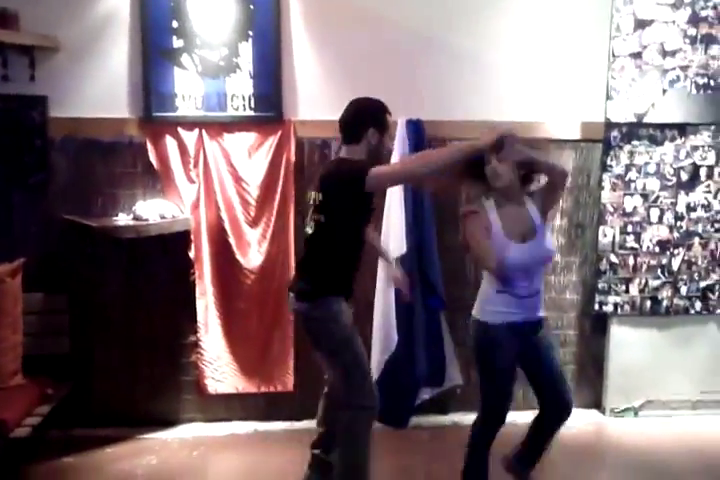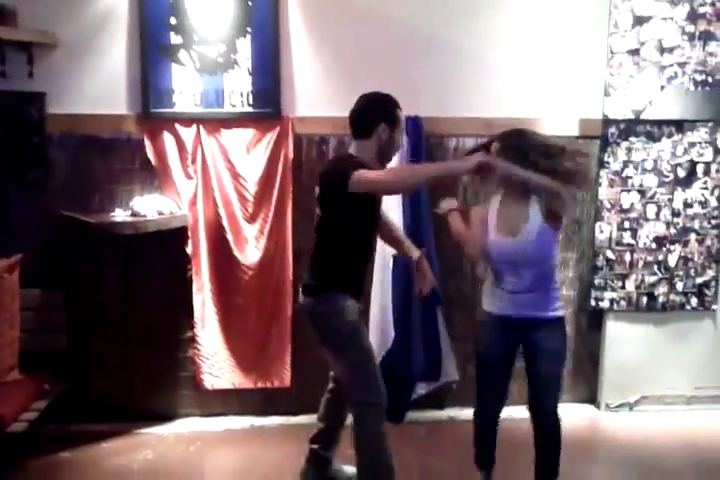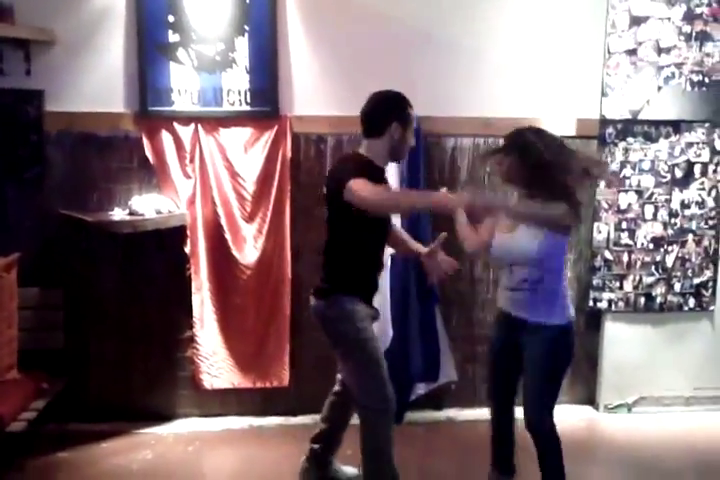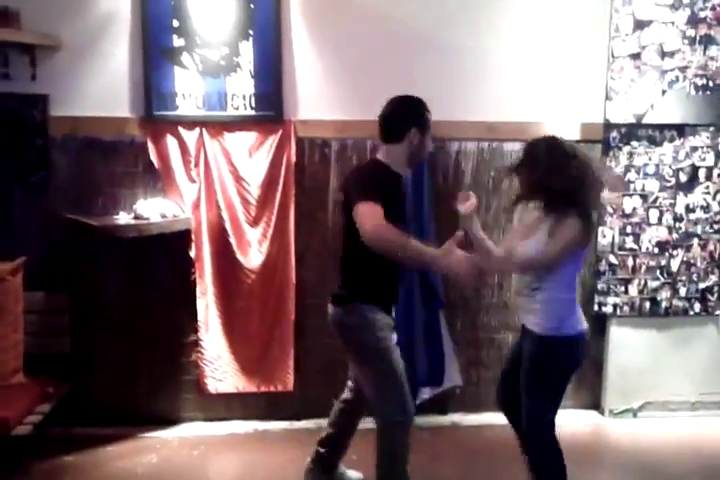
dt=0.1s
person 1, frame 1
left shoulder: (343, 176)
right shoulder: (343, 175)
right elbow: (409, 169)
left wrist: (388, 260)
right wrist: (476, 145)
left hip: (320, 299)
right hip: (322, 303)
left knee: (340, 387)
right knee: (362, 400)
person 1, frame 2
left shoulder: (352, 174)
right shoulder: (340, 171)
left elbow: (378, 221)
right elbow: (389, 181)
left wrist: (415, 255)
right wrist: (456, 166)
left hip: (333, 296)
right hip: (331, 299)
left knee: (345, 383)
right knee: (370, 398)
person 1, frame 3
left shoulder: (372, 172)
right shoulder: (346, 170)
left elbow: (385, 227)
right elbow: (373, 203)
left wrist: (423, 252)
right wrist: (439, 202)
left hip: (352, 299)
right hip: (341, 302)
left knee: (350, 385)
right knee: (379, 403)
person 1, frame 4
left shoulder: (389, 181)
right shoulder: (367, 180)
right elbow: (374, 233)
left wrist: (436, 253)
right wrist: (438, 258)
left hip: (371, 307)
right hip: (361, 311)
left knee: (361, 392)
right knee: (396, 412)
person 2, frame 1
left shoulder: (537, 205)
right shoulder: (480, 213)
left elbow: (561, 175)
right elbow: (495, 265)
left wrist: (524, 156)
right wrist: (472, 215)
left hip: (531, 323)
right hip: (493, 326)
left knee: (561, 405)
right knee: (493, 413)
person 2, frame 2
left shoulder: (548, 205)
right shoulder: (486, 208)
left elbow: (569, 183)
right elbow: (476, 252)
left wrist: (510, 171)
right wrist: (453, 213)
left hip: (545, 321)
right hip: (499, 319)
left knee: (545, 411)
right knee: (488, 406)
person 2, frame 3
left shoulder: (558, 209)
right shoulder: (503, 209)
left elbow: (538, 216)
right elbow: (475, 246)
left wrist: (495, 204)
right wrist: (457, 208)
left hip: (549, 327)
right hip: (509, 318)
left knee: (537, 415)
right knee: (499, 400)
person 2, frame 4
left shoulder: (573, 224)
right shoulder: (530, 212)
left elbow: (541, 261)
right elbow: (501, 256)
left wrist: (494, 262)
right wrist: (470, 219)
left hip: (556, 337)
right hip: (534, 330)
left knee: (535, 423)
right knee: (509, 400)
